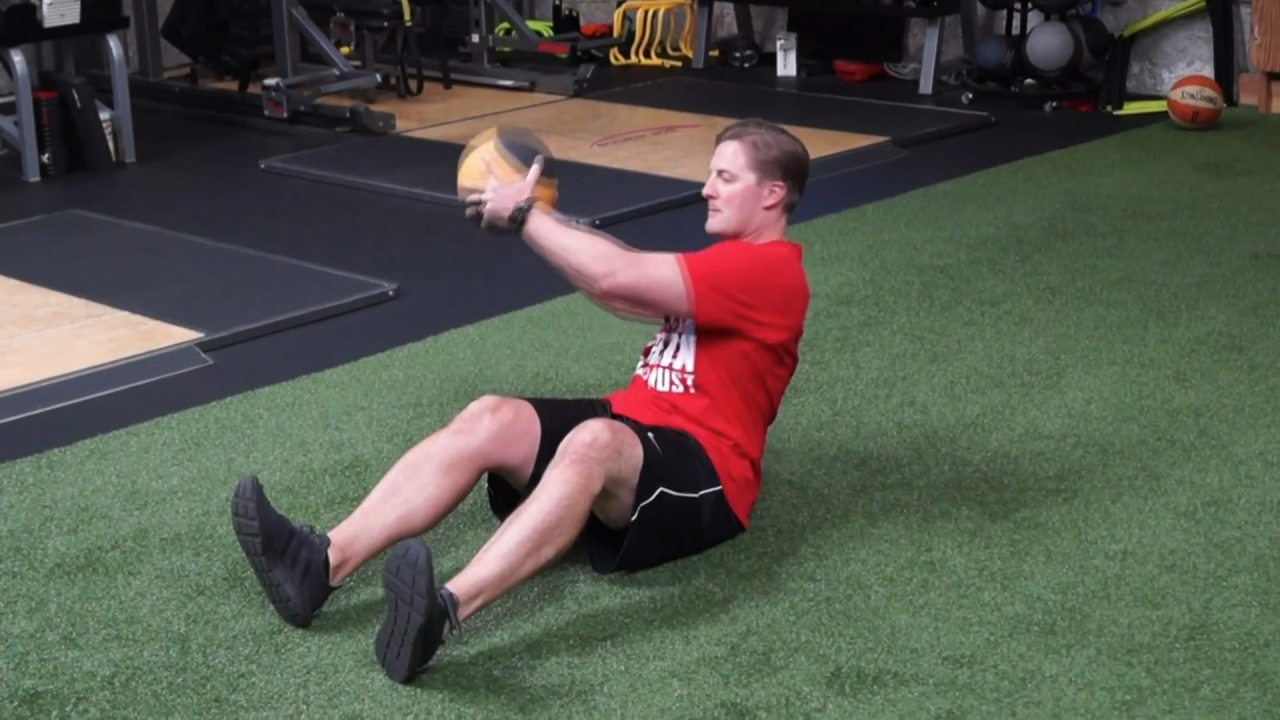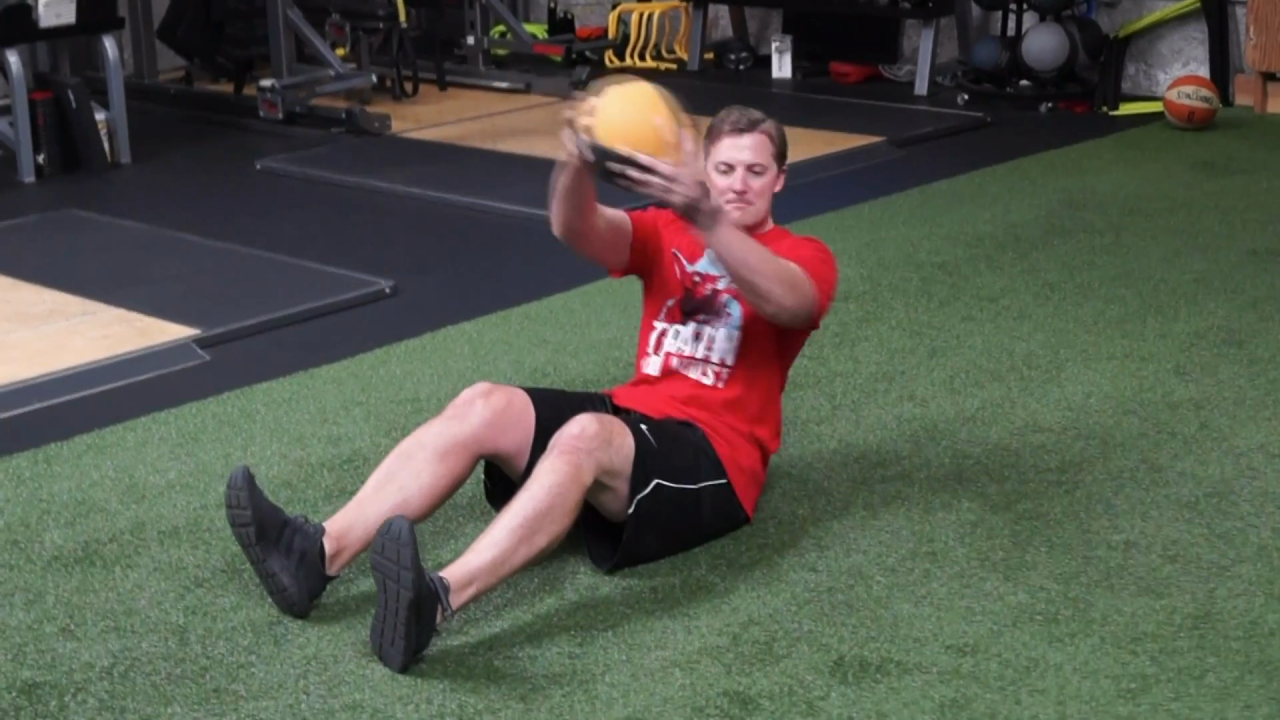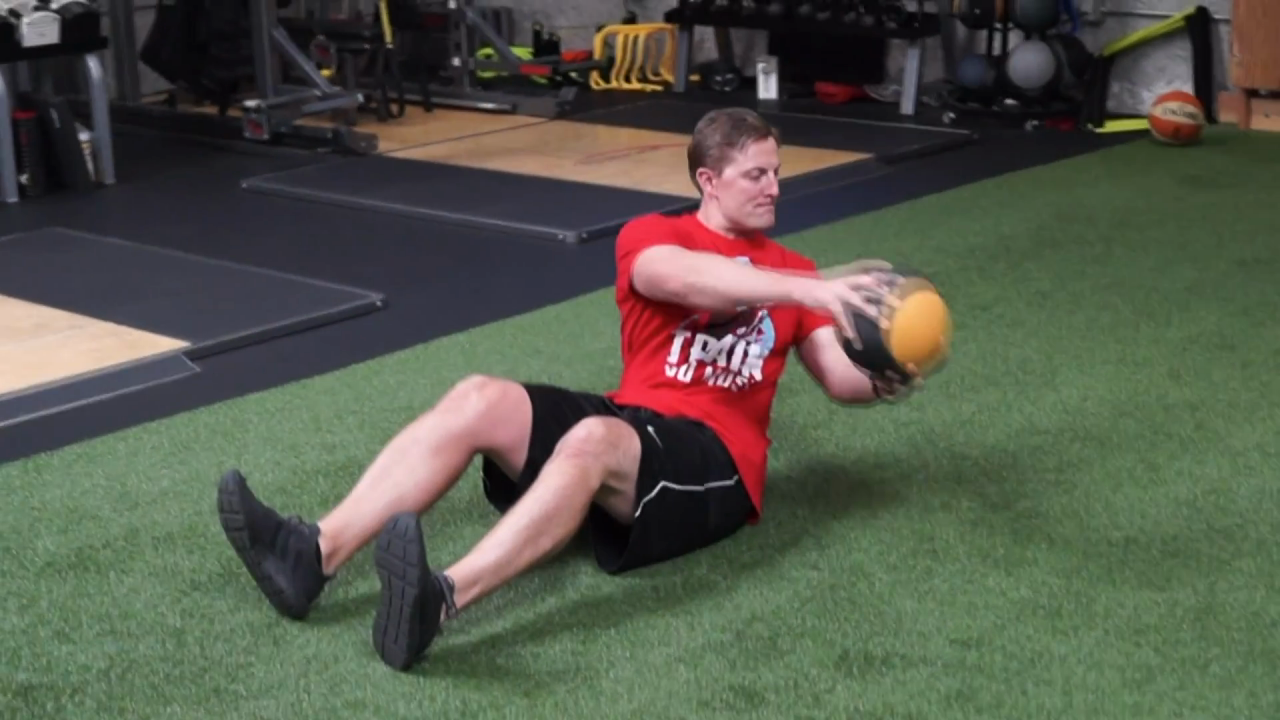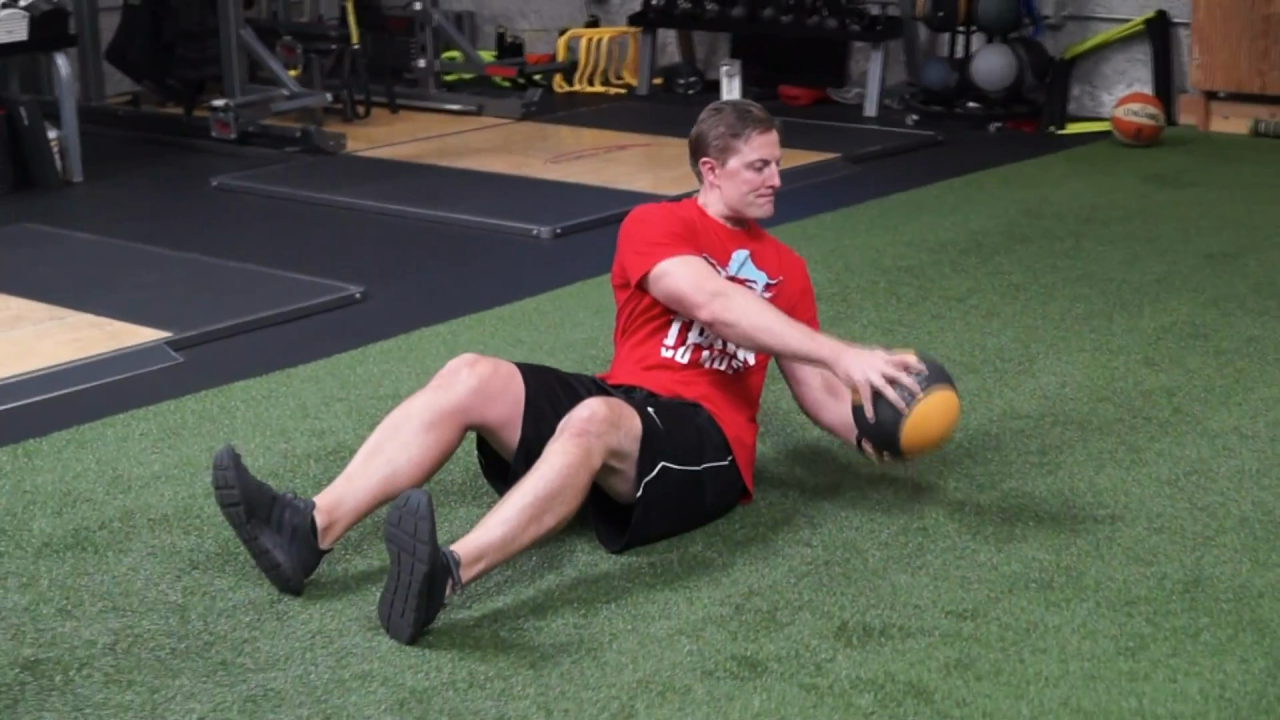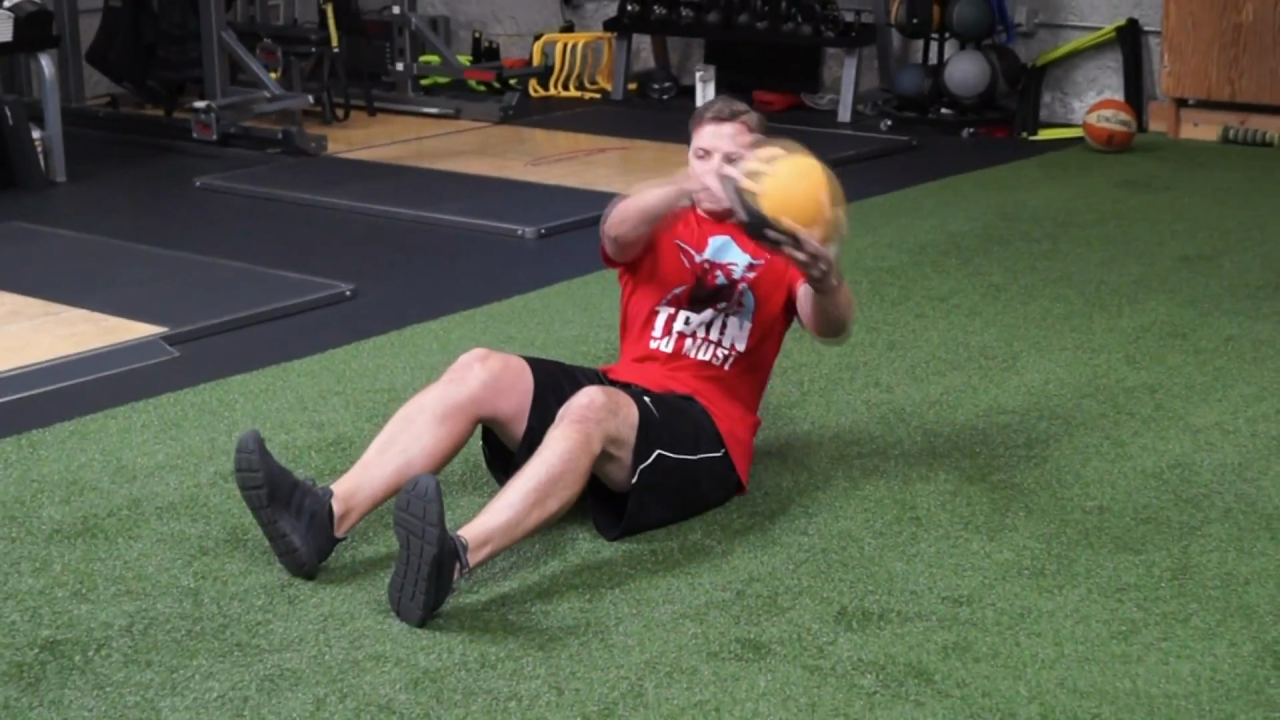
dt=0.5s
person 1, frame 1
left shoulder: (769, 270)
right shoulder: (730, 260)
left elbow: (619, 277)
right elbow: (627, 294)
left wrist: (524, 211)
right wrist: (535, 216)
left hip: (703, 469)
right hip: (633, 421)
left knee: (594, 442)
right knee: (491, 418)
left ankle: (444, 613)
right ankle: (325, 561)
person 1, frame 2
left shoulder: (805, 258)
right shoulder: (666, 233)
left elbow: (782, 298)
right elbow: (576, 229)
left wrist: (699, 212)
right wrist: (576, 161)
left hip: (714, 459)
right hip: (633, 416)
left knee: (584, 438)
right knee: (485, 406)
left ankle: (436, 599)
right ankle: (320, 552)
person 1, frame 3
left shoulder: (793, 272)
right shoulder: (651, 237)
left elbow: (844, 380)
right elbow: (691, 283)
right wrist: (812, 291)
left hip: (715, 458)
right hip: (626, 420)
left knee: (592, 442)
right knee: (479, 398)
left ankle: (441, 600)
right ankle: (315, 554)
person 1, frame 4
left shoulder: (785, 267)
right shoulder: (655, 225)
left elbow: (813, 389)
right elbow: (712, 306)
right wrist: (844, 353)
left hip: (707, 440)
right hip: (619, 400)
left knee: (594, 421)
right knee: (471, 377)
left ankle: (447, 576)
right ankle: (312, 528)
person 1, frame 5
left shoulder: (785, 255)
right shoulder: (659, 228)
left elbow: (828, 324)
right elbow: (619, 230)
left wrist: (823, 270)
right wrist: (690, 189)
left hip: (705, 431)
right hip: (622, 390)
left knee: (591, 408)
right knee: (481, 370)
left ankle: (454, 559)
right ankle: (329, 514)
